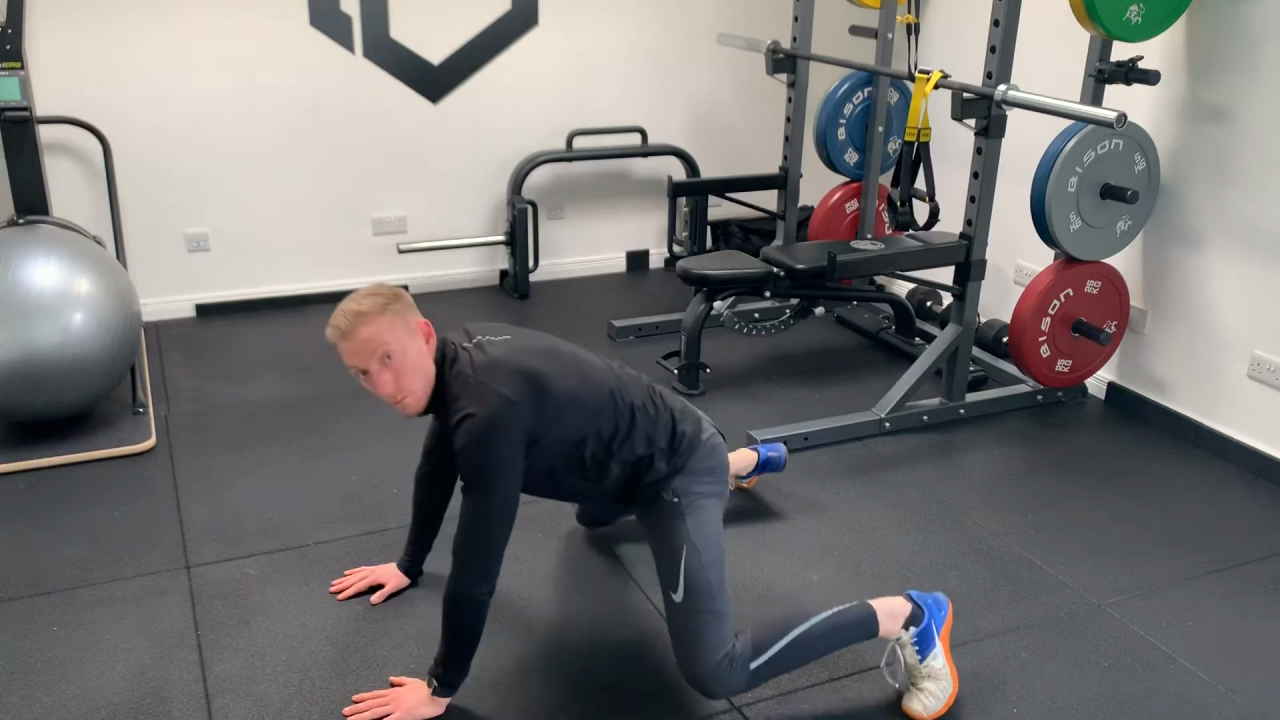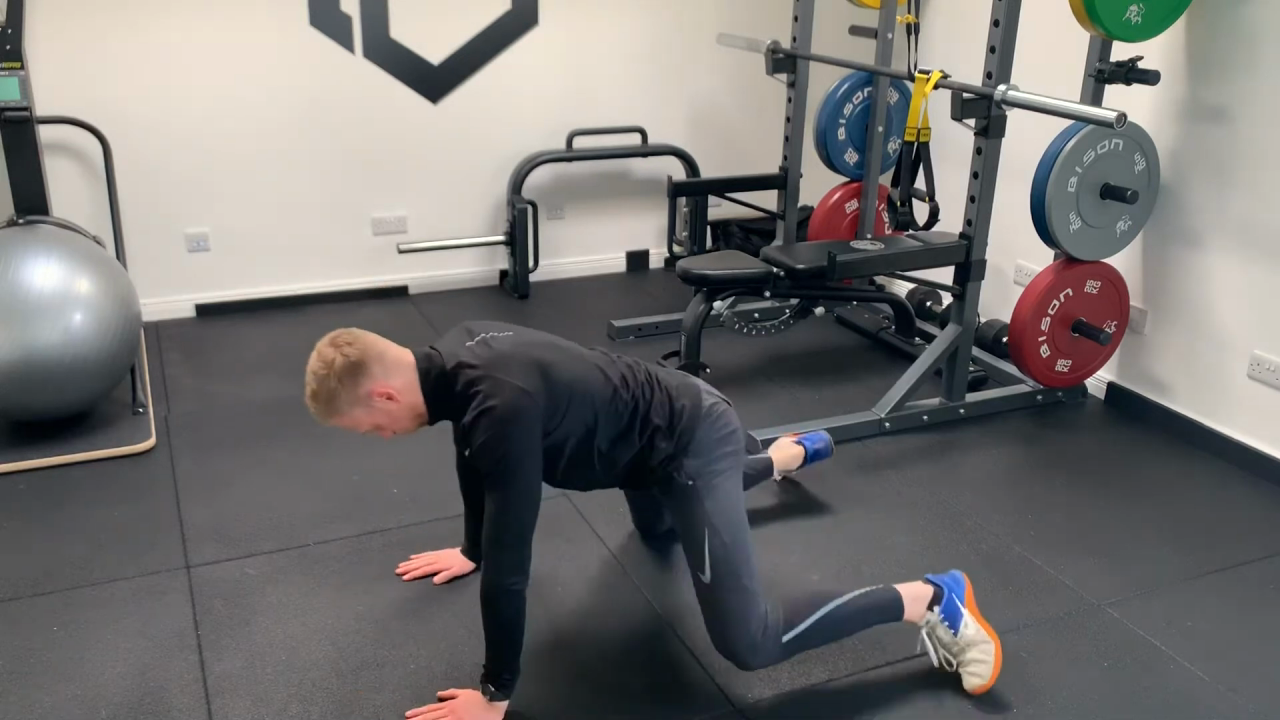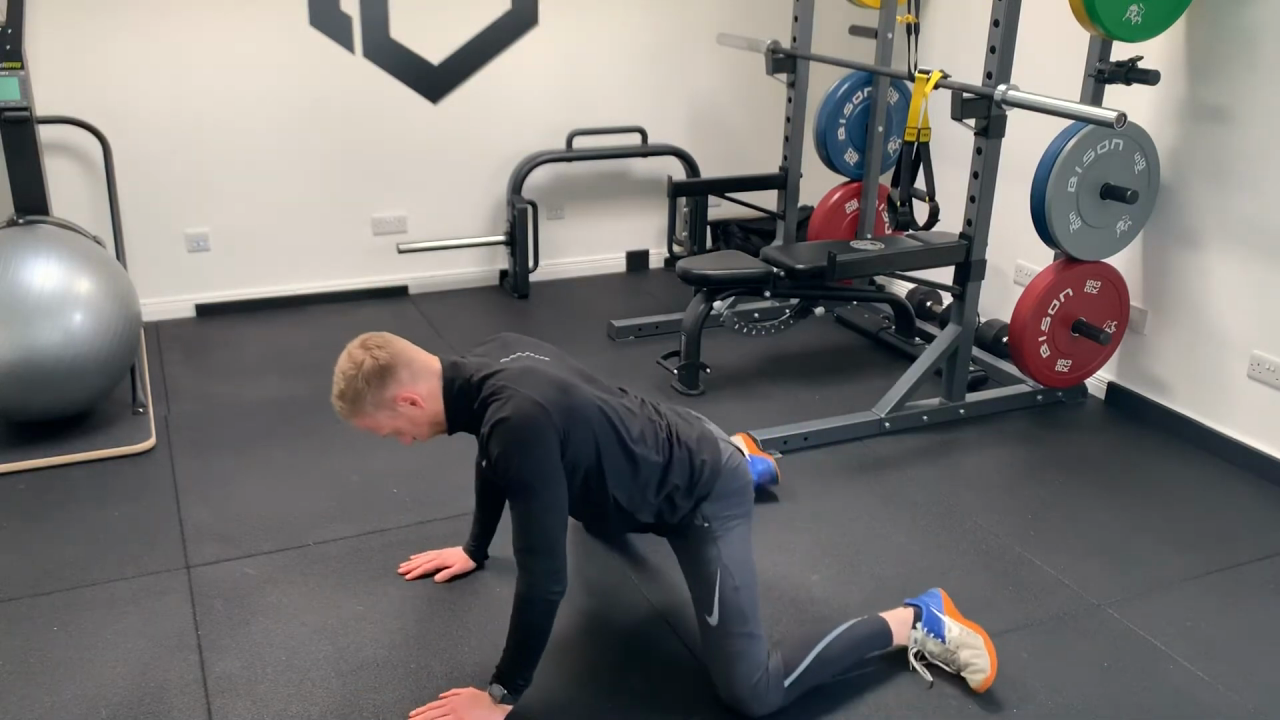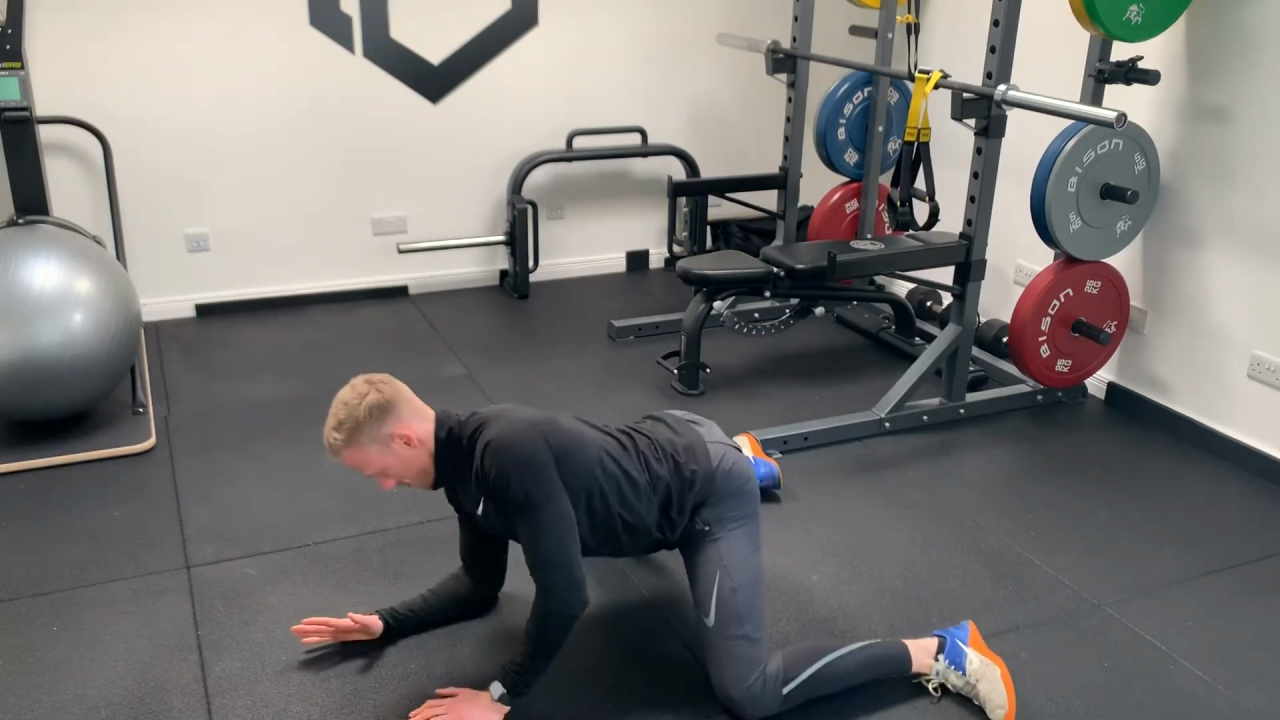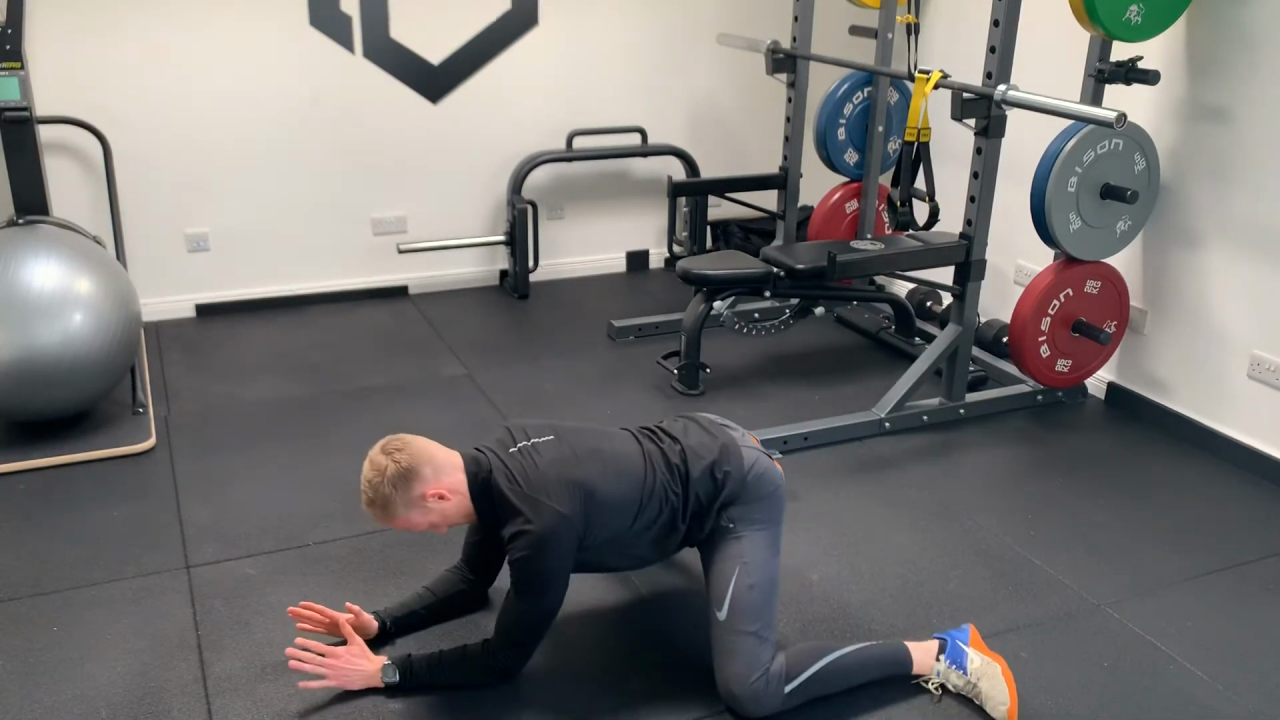
dt=1s
person 1, frame 1
left shoulder: (488, 407)
right shoulder: (457, 357)
left elbow: (478, 563)
right elbow: (437, 469)
right wrist: (407, 565)
left hip: (677, 468)
right hip: (639, 448)
right knee: (595, 518)
left ankle: (908, 616)
right ankle: (747, 461)
person 1, frame 2
left shoulder: (501, 404)
right shoulder: (451, 359)
left elbow: (510, 561)
right elbow: (472, 457)
right wrist: (469, 549)
left hip: (693, 436)
right hip: (655, 429)
left knee: (751, 641)
right knee: (658, 529)
left ankle: (933, 598)
right ankle: (792, 452)
person 1, frame 3
left shoulder: (517, 419)
right shoulder: (485, 363)
left elbow: (545, 576)
right elbow: (492, 461)
right wrist: (473, 548)
left hip: (703, 494)
right hip: (668, 449)
right knee: (595, 518)
left ankle: (915, 621)
right ankle: (742, 460)
person 1, frame 4
left shoulder: (507, 451)
right shoulder: (464, 458)
left elbow: (564, 596)
right elbow: (480, 582)
right wrist: (383, 624)
left hip: (708, 490)
right hip: (667, 441)
right knee: (587, 508)
left ankle: (937, 652)
right ankle: (745, 457)
person 1, frame 5
left shoulder: (540, 520)
right shoulder: (493, 462)
left elbow: (506, 657)
right elbow: (472, 580)
right wrist: (379, 624)
left hip: (736, 493)
right hip: (693, 440)
left ankle: (938, 656)
